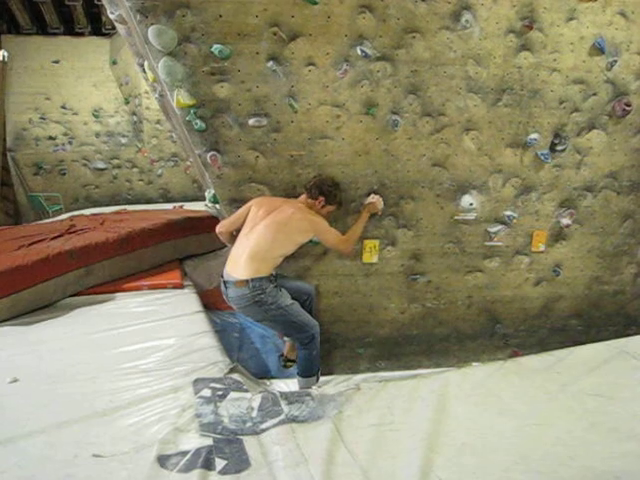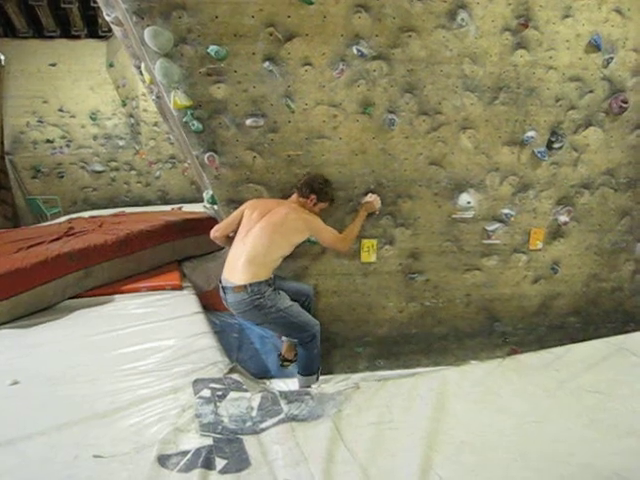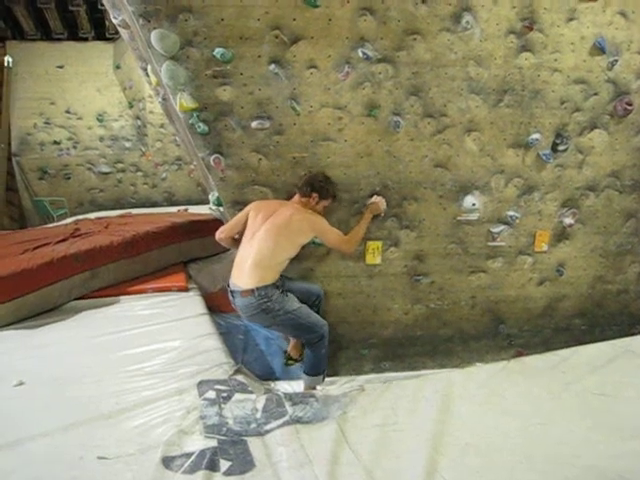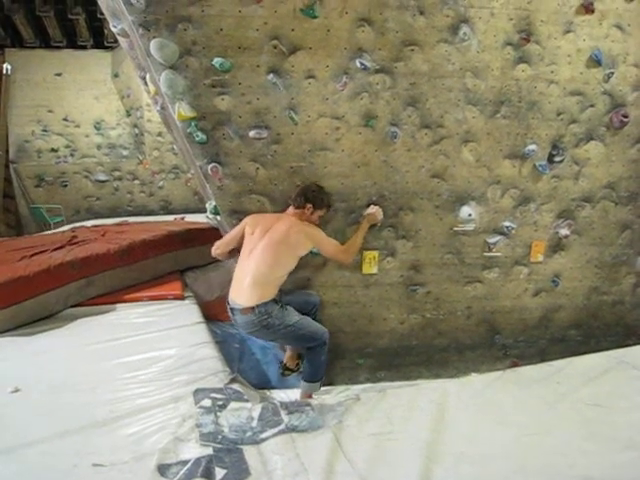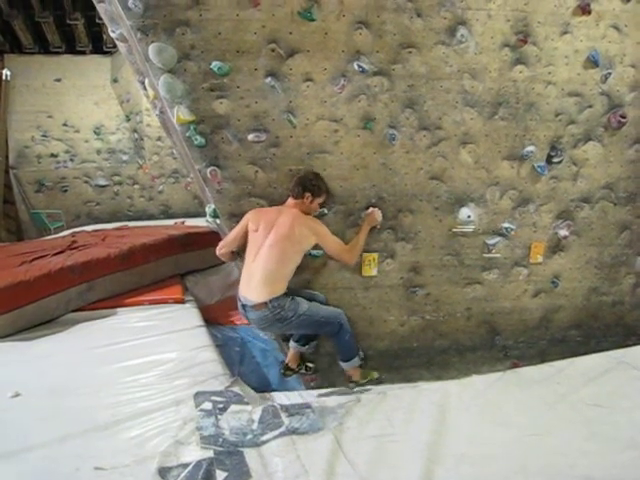
dt=0.5s
person 1, frame 1
left shoulder: (262, 201)
right shoulder: (310, 219)
left elbow: (222, 230)
right elbow: (346, 246)
right wrist: (367, 212)
left hip: (229, 284)
right hip: (251, 291)
left knee: (306, 293)
right knee: (310, 332)
person 1, frame 2
left shoulder: (255, 203)
right shoulder: (305, 218)
left elbow: (217, 234)
right elbow: (343, 244)
right wrist: (364, 211)
left hip: (227, 290)
right hip: (250, 296)
left knee: (305, 294)
right knee: (311, 331)
left ankle: (289, 349)
right ankle: (305, 391)
person 1, frame 3
left shoulder: (259, 205)
right shoulder: (309, 219)
left elbow: (222, 236)
right elbow: (348, 246)
right wrist: (369, 213)
left hip: (236, 292)
right hip: (258, 299)
left knee: (315, 294)
right knee: (318, 331)
left ankle: (295, 348)
right ankle: (310, 392)
person 1, frame 4
left shoulder: (254, 220)
right shoulder: (306, 231)
left elbow: (217, 251)
right elbow: (346, 256)
right wrist: (366, 223)
left hip: (234, 308)
right hip: (257, 316)
left knee: (311, 302)
right knee: (320, 338)
left ankle: (290, 361)
right ankle: (305, 399)
person 1, frame 5
left shoulder: (256, 215)
right shoulder: (310, 226)
left elbow: (222, 251)
right elbow: (349, 257)
left wrist: (238, 257)
right wrist: (367, 225)
left hip: (245, 305)
right hip: (269, 311)
left knee: (317, 303)
right knee: (337, 320)
left ankle: (292, 361)
right ankle: (355, 372)
